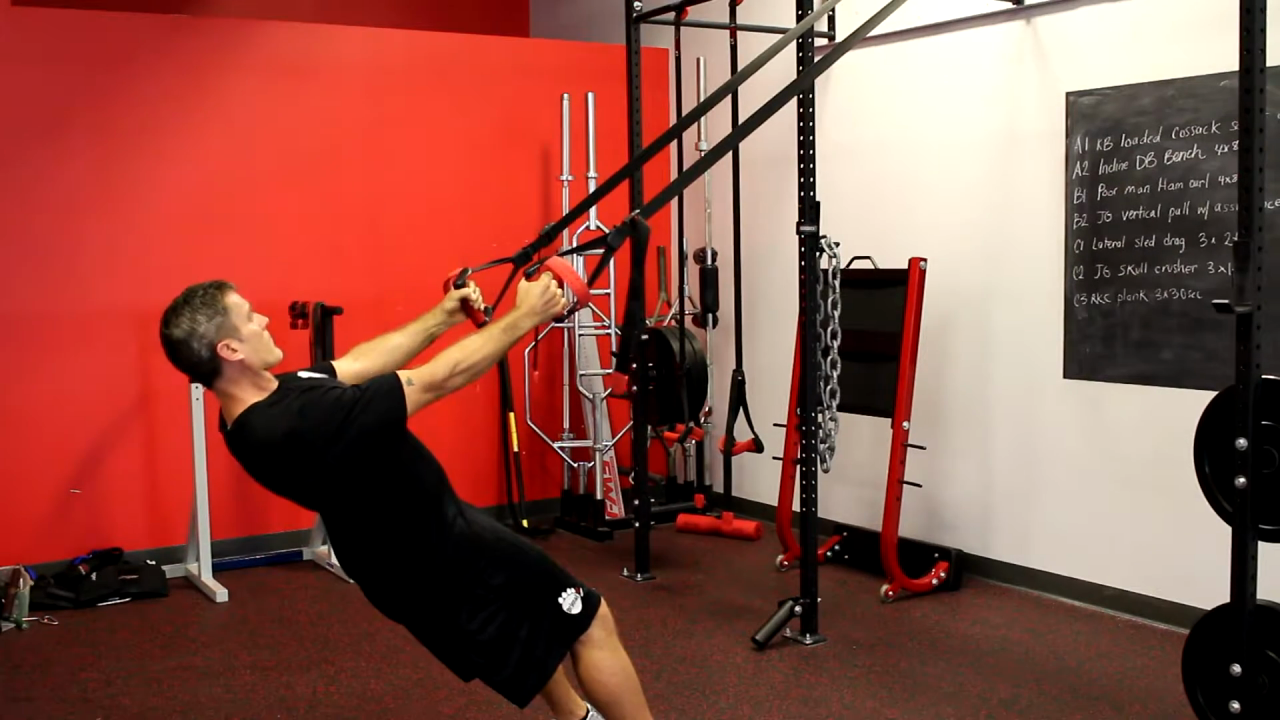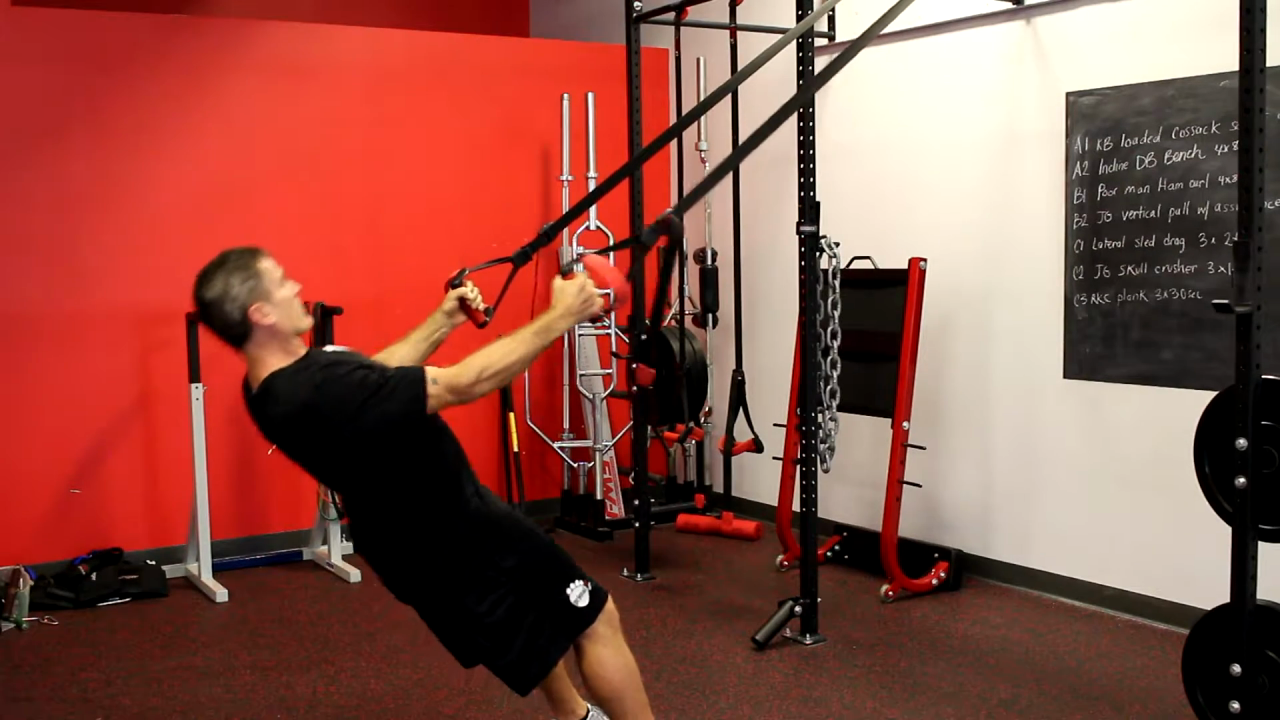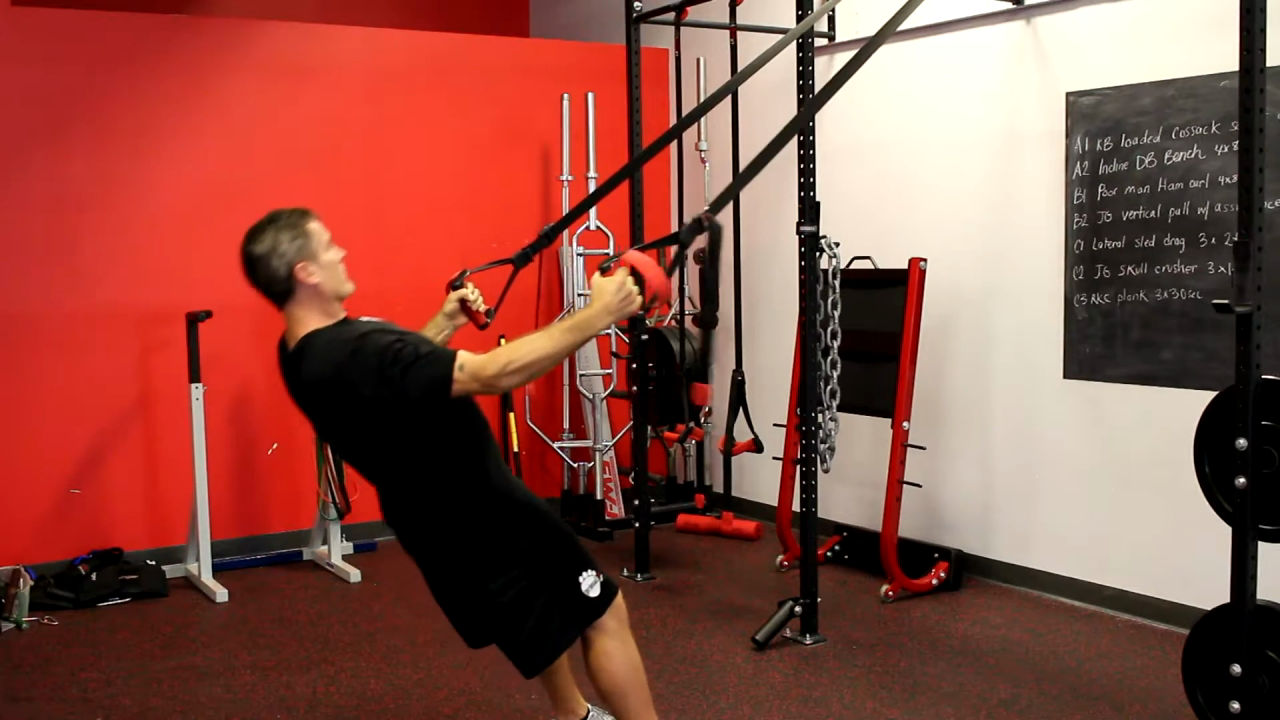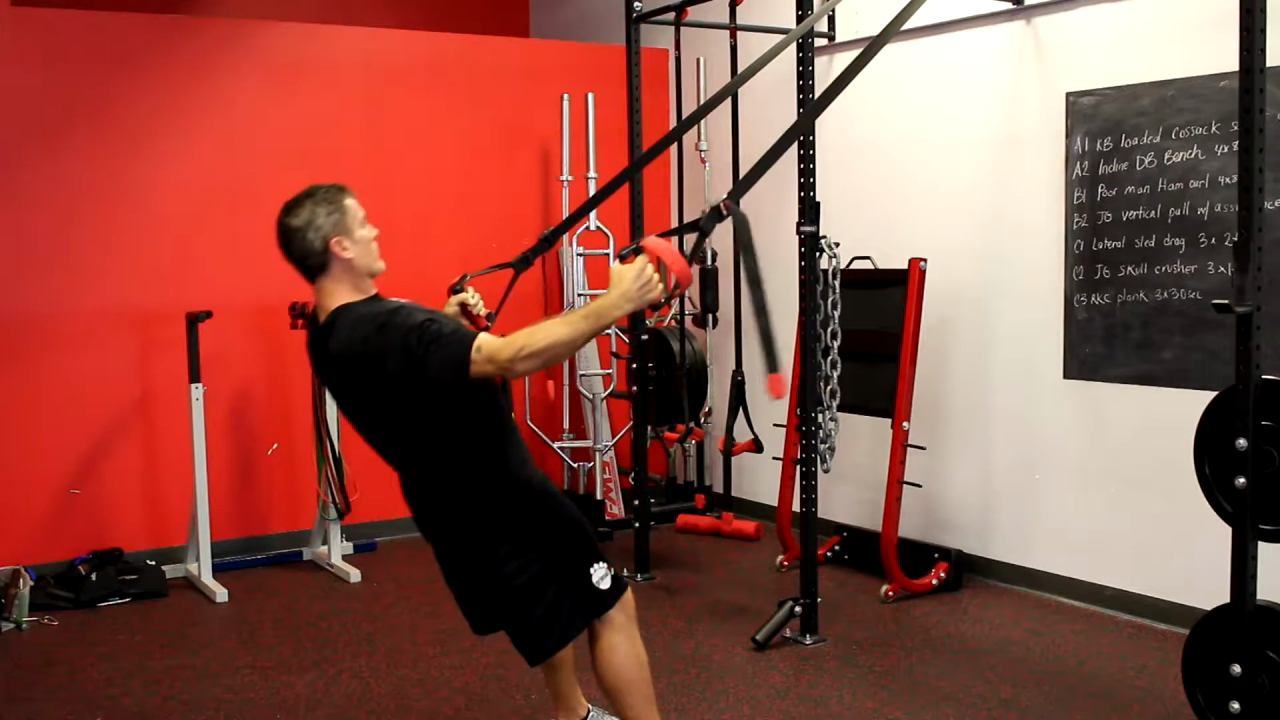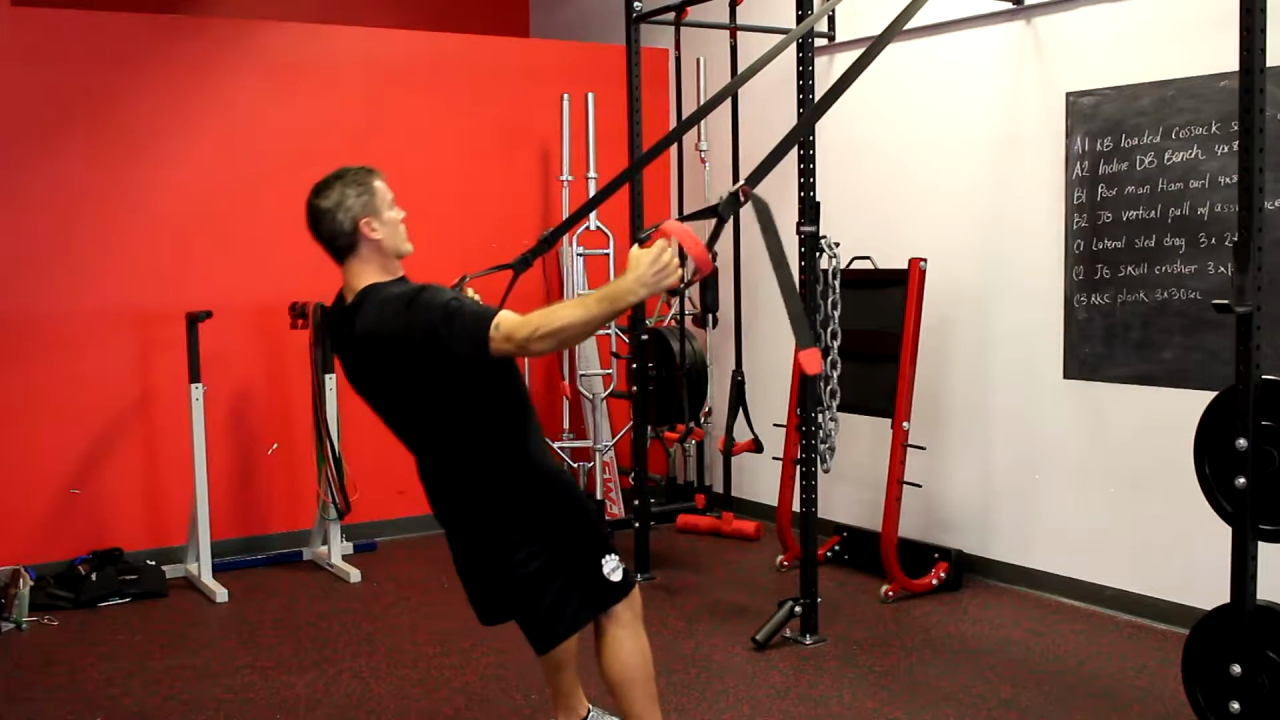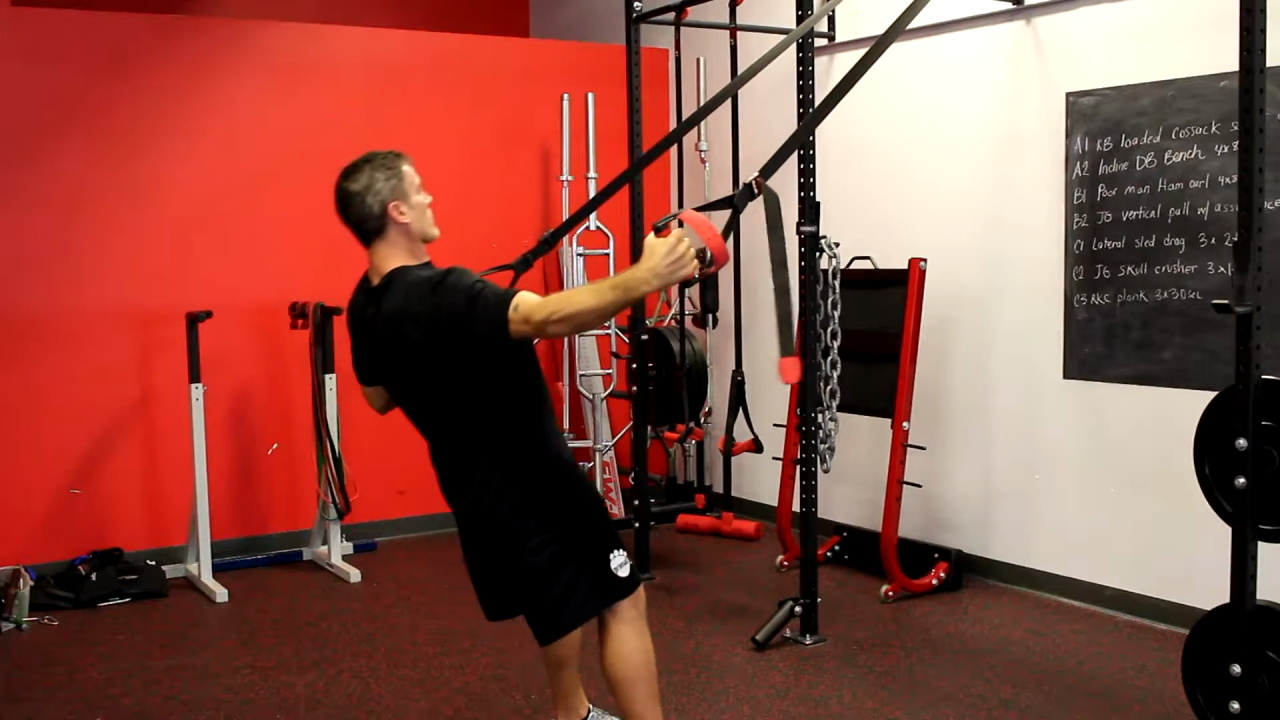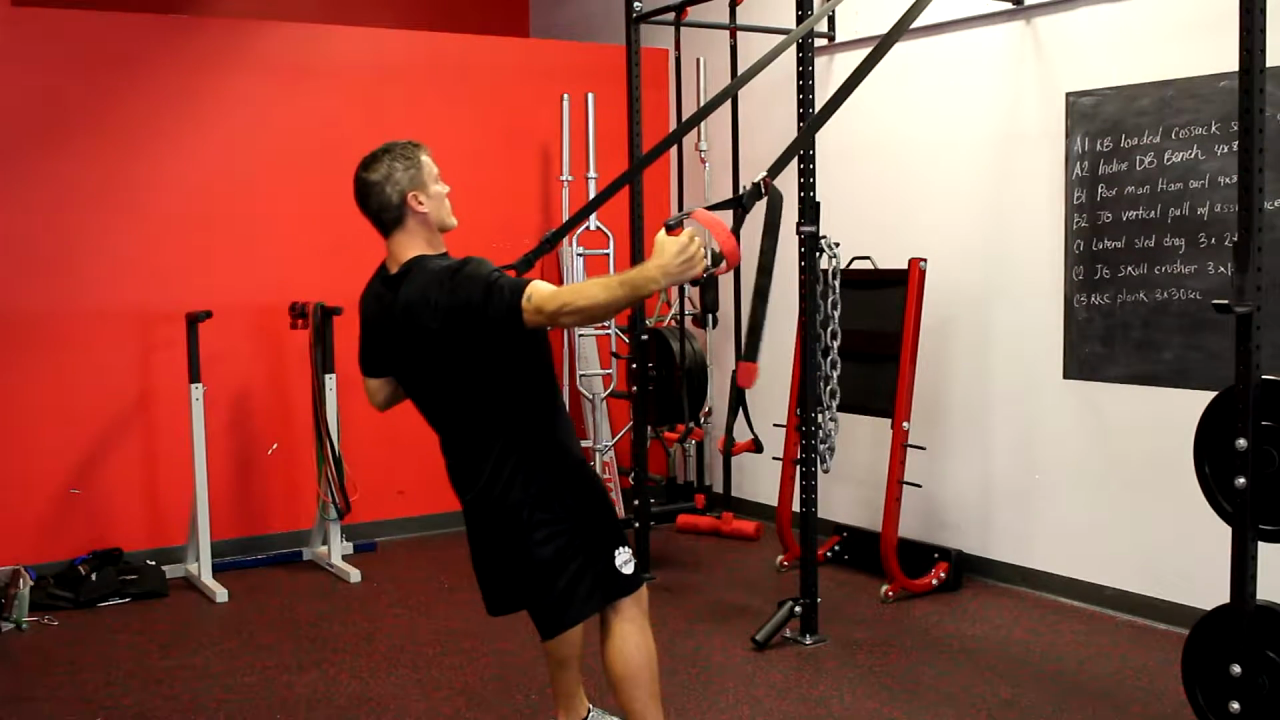
dt=0.2s
person 1, frame 1
left shoulder: (263, 411)
right shoulder: (303, 421)
left elbow: (357, 370)
right elbow: (437, 382)
left wrist: (441, 318)
right wrist: (525, 316)
left hip: (411, 541)
right hip: (438, 558)
left knee: (544, 617)
right knee: (591, 624)
person 1, frame 2
left shoulder: (281, 384)
right shoulder: (320, 391)
left elbow: (372, 386)
right elbow: (464, 384)
left wrist: (442, 323)
right wrist: (558, 317)
left hip: (419, 528)
right hip: (451, 538)
left knee: (540, 614)
right knee: (595, 620)
person 1, frame 3
left shoulder: (310, 352)
right shoulder: (352, 355)
right elbow: (493, 374)
left wrist: (443, 326)
right wrist: (597, 315)
left hip: (439, 510)
right hip: (474, 513)
left knee: (549, 608)
right knee: (603, 615)
person 1, frame 4
left shoulder: (335, 331)
right shoulder: (381, 332)
right elbow: (512, 358)
left wrist: (448, 324)
right wrist: (616, 302)
left hip: (455, 498)
right hip: (494, 498)
left knee: (555, 603)
right knee: (612, 610)
person 1, frame 5
left shoulder: (351, 317)
right shoulder: (411, 312)
right elbow: (530, 336)
right wrist: (632, 287)
left hip: (466, 490)
right hip: (512, 485)
left knee: (558, 598)
right knee: (617, 605)
person 1, frame 6
left shoulder: (368, 305)
right shoulder: (439, 296)
left elbow: (379, 397)
right elbow: (547, 318)
right wrist: (648, 275)
left hip: (478, 482)
right hip: (526, 479)
left knee: (562, 594)
right knee: (622, 603)
person 1, frame 7
left shoulder: (380, 297)
right shoulder: (457, 284)
left elbow: (380, 393)
right elbow: (560, 307)
right wrist: (657, 273)
left hip: (486, 477)
right hip: (536, 474)
left knee: (565, 592)
right knee: (624, 601)
